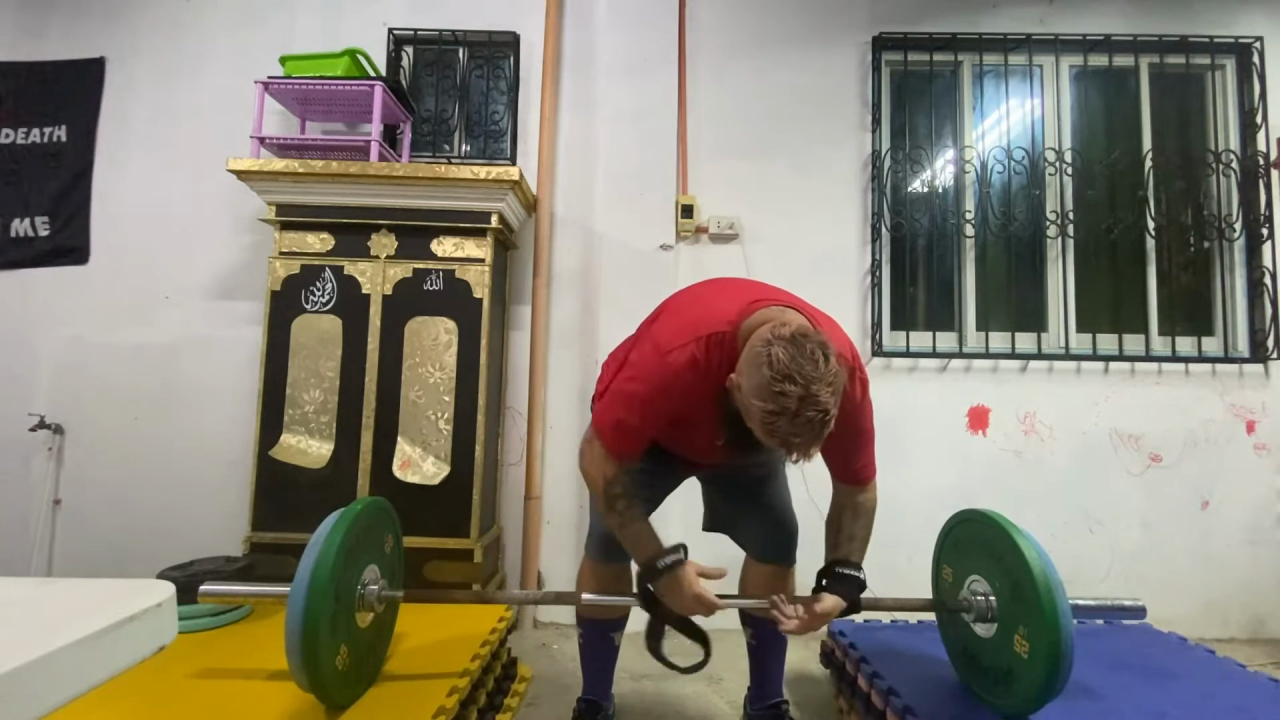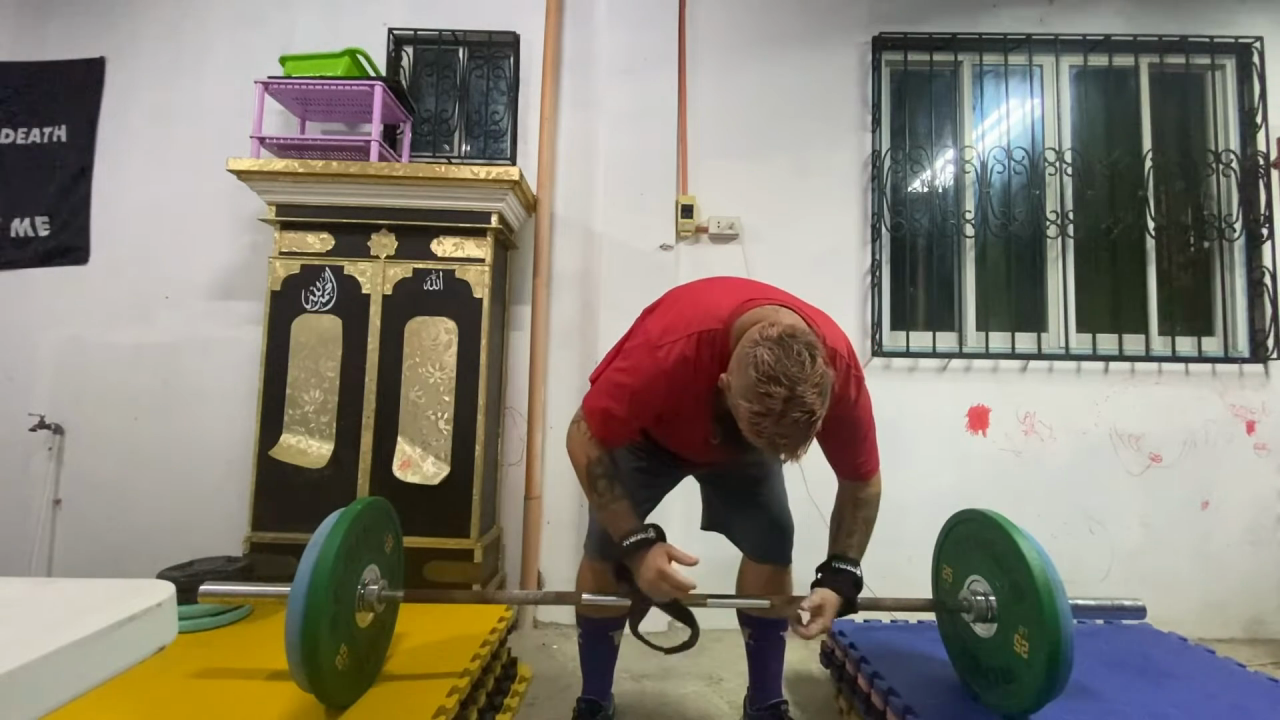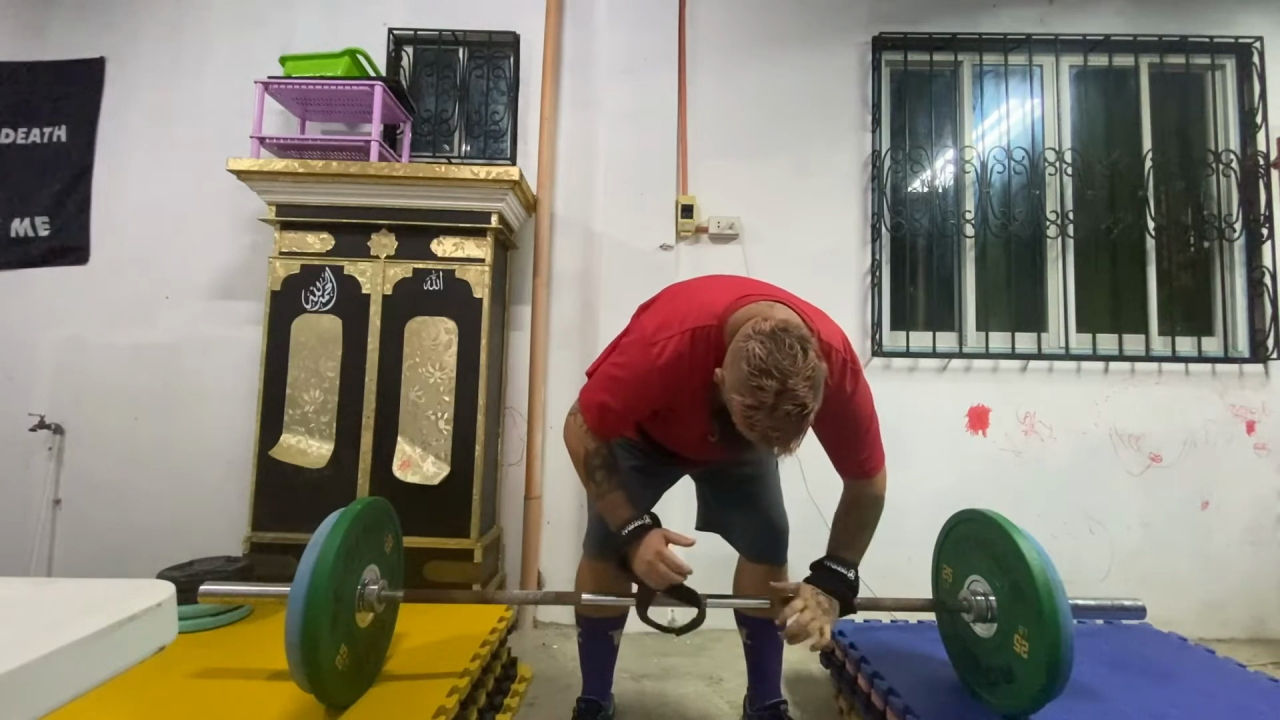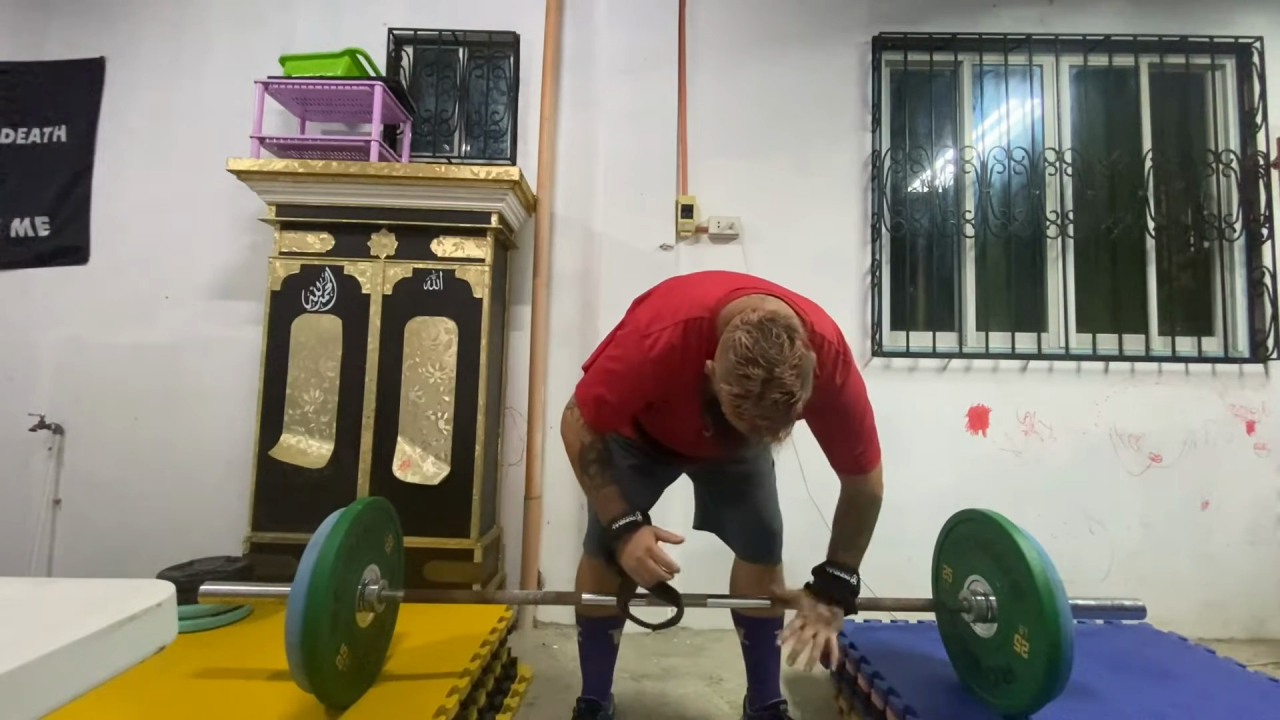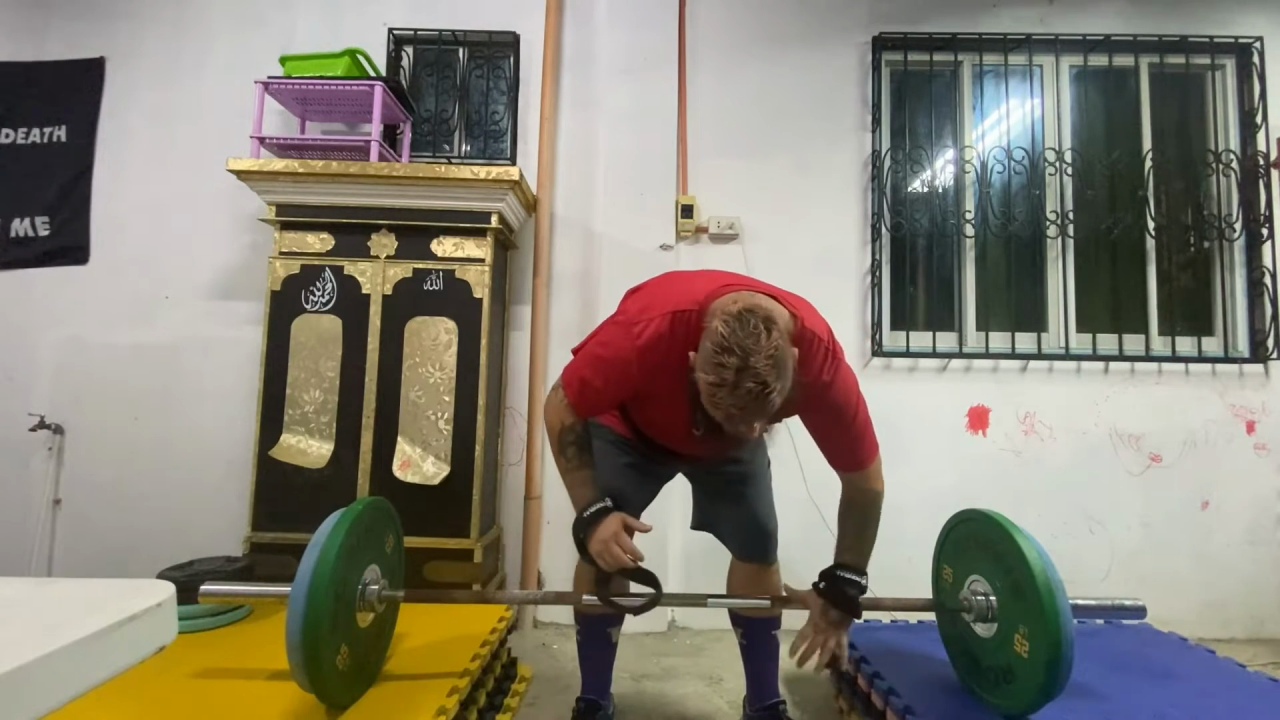
dt=0.3s
person 1, frame 1
left shoulder: (843, 372)
right shoulder: (676, 354)
left elbow: (857, 486)
right elbow: (599, 456)
left wrist: (842, 578)
right wrist: (660, 564)
left hip: (741, 441)
right hip: (645, 428)
left knee: (777, 543)
right knee: (607, 547)
person 1, frame 2
left shoulder: (838, 369)
right shoulder: (669, 348)
left elbow: (861, 481)
right elbow: (586, 437)
left wrist: (839, 575)
right wrist: (635, 543)
left hip: (737, 442)
right hip: (642, 429)
left knee: (773, 543)
right knee: (606, 548)
person 1, frame 3
left shoulder: (837, 367)
right shoulder: (664, 344)
left elbow: (867, 482)
right elbow: (583, 429)
left wrist: (832, 579)
right wrist: (632, 530)
left hip: (736, 444)
right hip: (640, 430)
left knee: (768, 545)
right knee: (606, 547)
person 1, frame 4
left shoulder: (830, 360)
right shoulder: (659, 334)
left elbow: (863, 481)
right elbow: (579, 422)
left wrist: (833, 586)
right wrist: (622, 525)
left hip: (733, 444)
right hip: (637, 430)
left knee: (763, 546)
right knee: (605, 549)
person 1, frame 5
left shoulder: (819, 360)
right shoulder: (648, 328)
left elbow: (864, 481)
right elbow: (562, 407)
left wrist: (842, 589)
right wrist: (591, 511)
right hip: (630, 429)
left knee: (758, 547)
right knee: (602, 549)
